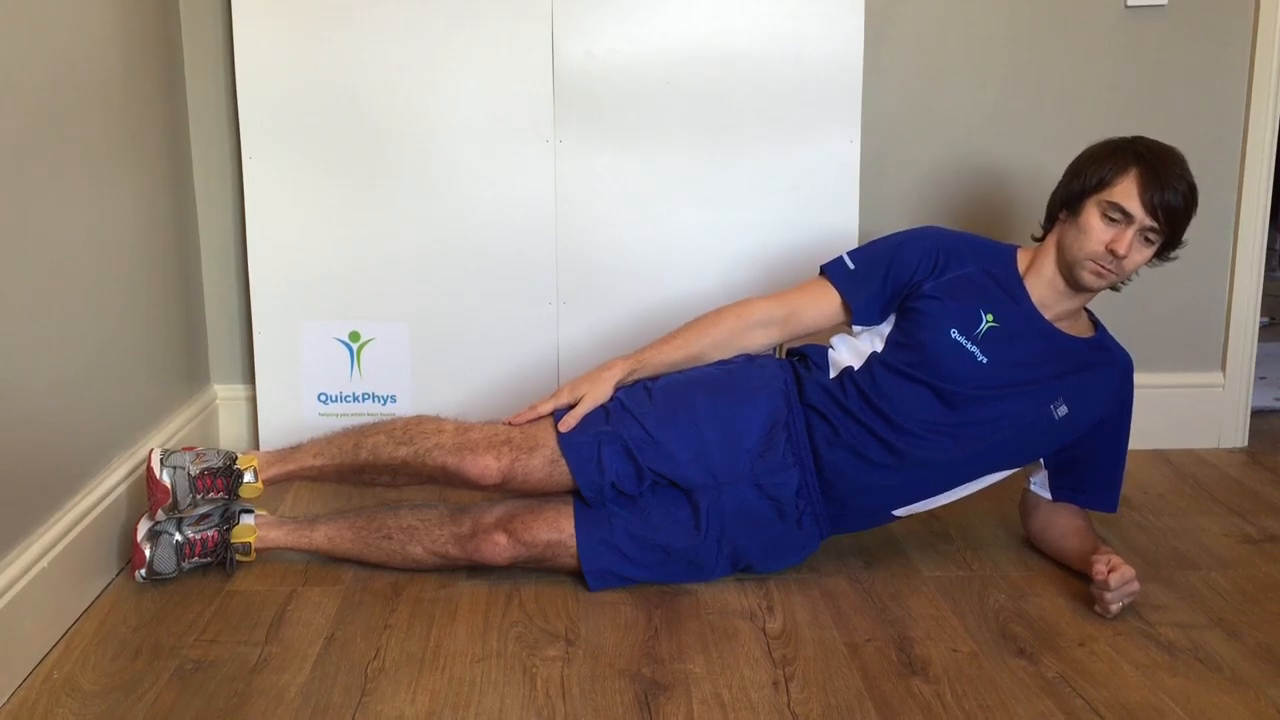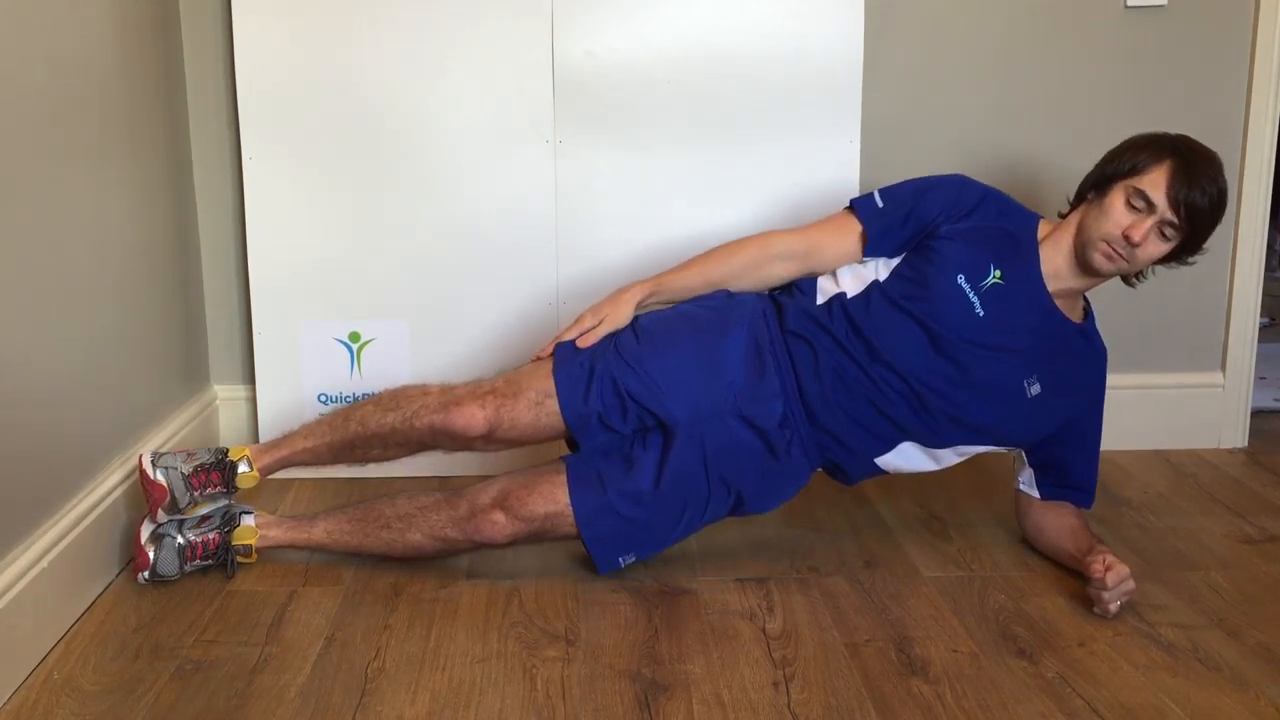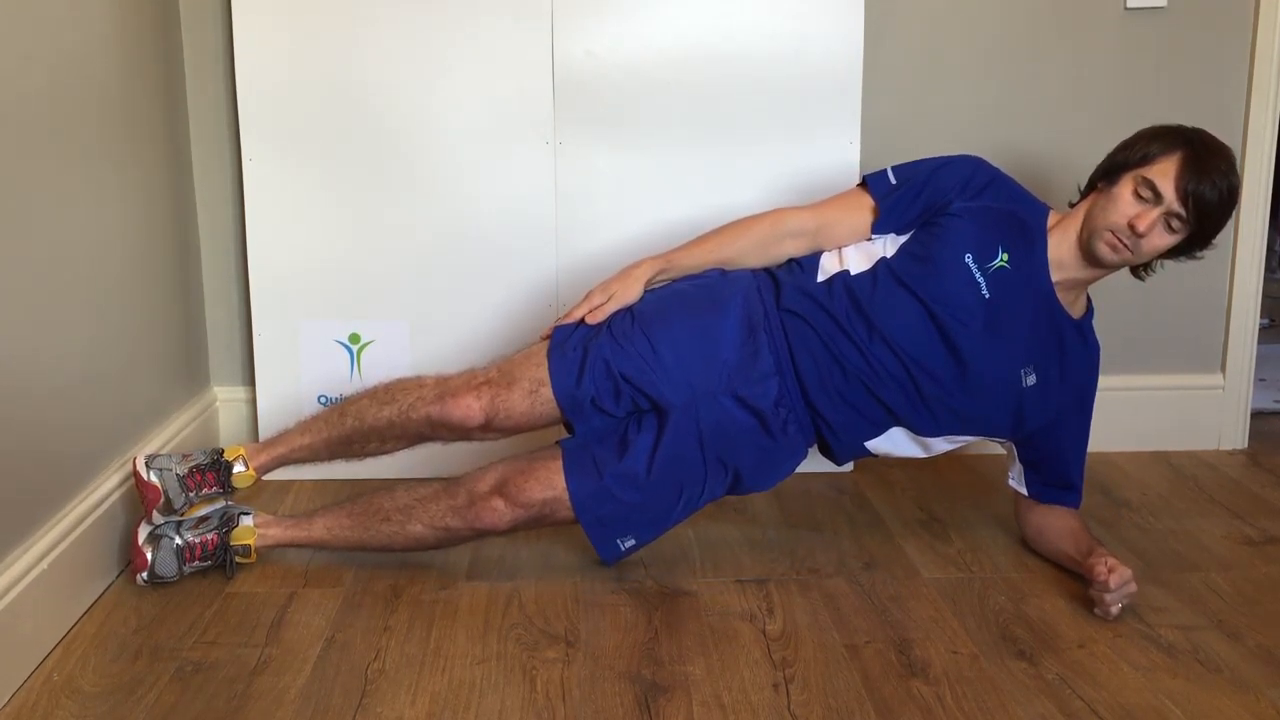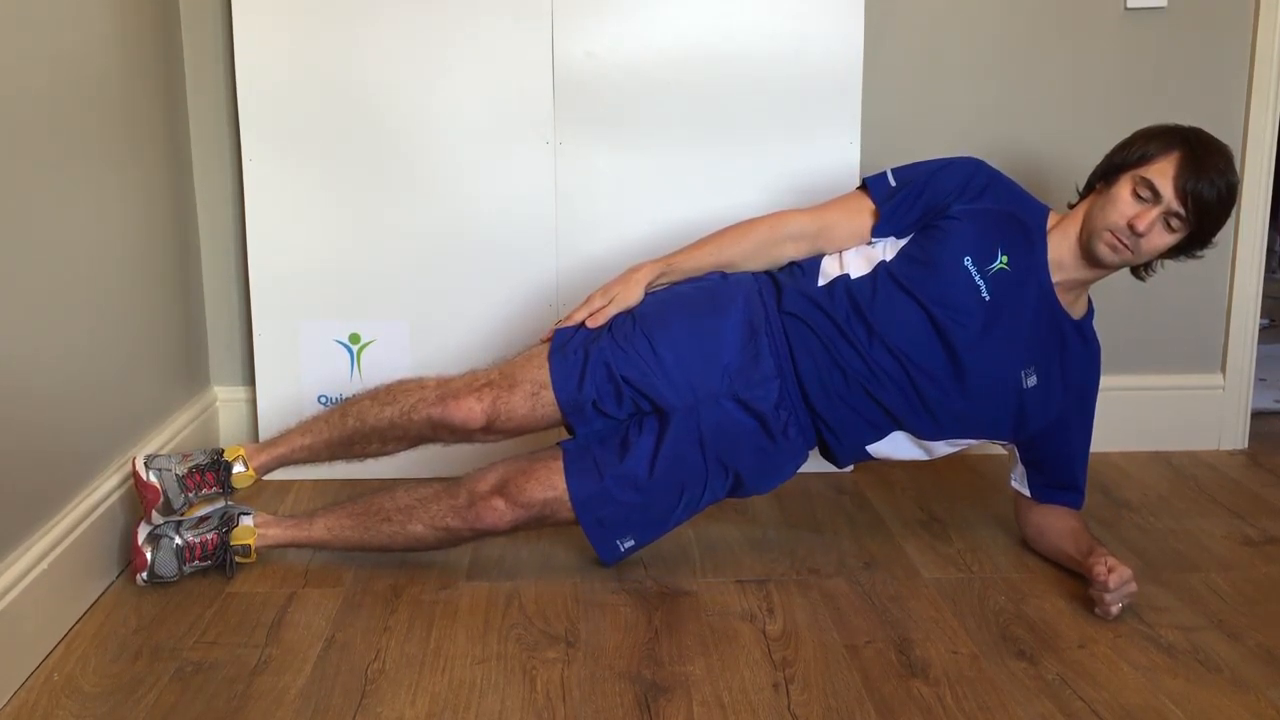
dt=1s
person 1, frame 1
left shoulder: (1100, 382)
right shoulder: (947, 259)
left elbow: (1050, 508)
right elbow: (778, 314)
left wrist: (1098, 560)
right wrist: (620, 367)
left hip: (778, 518)
right hip: (750, 420)
left knee: (503, 539)
right knee: (491, 461)
left ankle: (250, 535)
right ankle: (244, 473)
person 1, frame 2
left shoulder: (1075, 373)
right shoulder: (969, 211)
left elbow: (1048, 506)
right elbow: (797, 249)
left wrist: (1094, 561)
right wrist: (640, 290)
left hip: (758, 453)
right hip: (734, 351)
left knee: (502, 514)
right knee: (478, 413)
left ankle: (248, 536)
right ankle: (243, 467)
person 1, frame 3
left shoulder: (1066, 366)
right shoulder: (979, 193)
left elbow: (1045, 504)
right elbow: (808, 226)
left wrist: (1095, 561)
right wrist: (648, 268)
left hip: (755, 434)
right hip: (731, 330)
left knee: (501, 501)
right knee: (471, 403)
left ankle: (244, 535)
right ankle: (235, 467)
person 1, frame 4
left shoulder: (1067, 367)
right shoulder: (979, 195)
left elbow: (1044, 504)
right elbow: (811, 228)
left wrist: (1095, 560)
right wrist: (651, 271)
left hip: (755, 438)
right hip: (732, 332)
left knee: (498, 502)
right knee: (474, 406)
left ankle: (245, 536)
right ankle: (236, 467)
